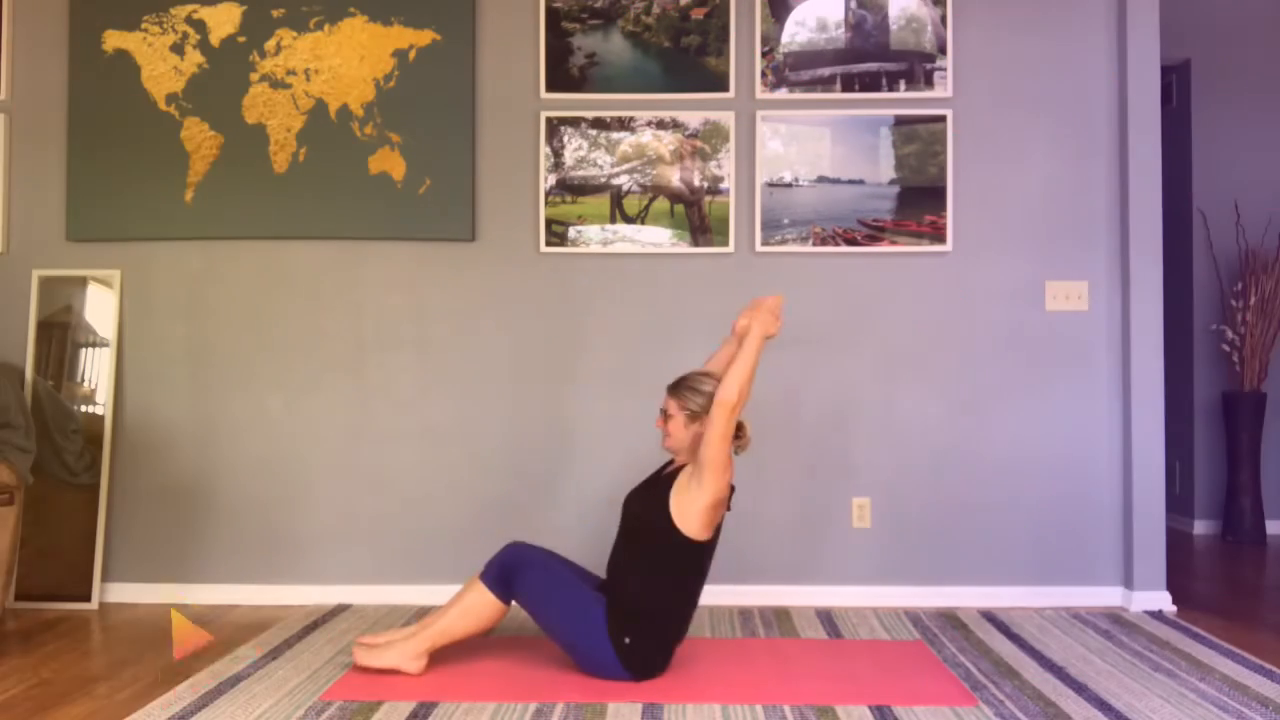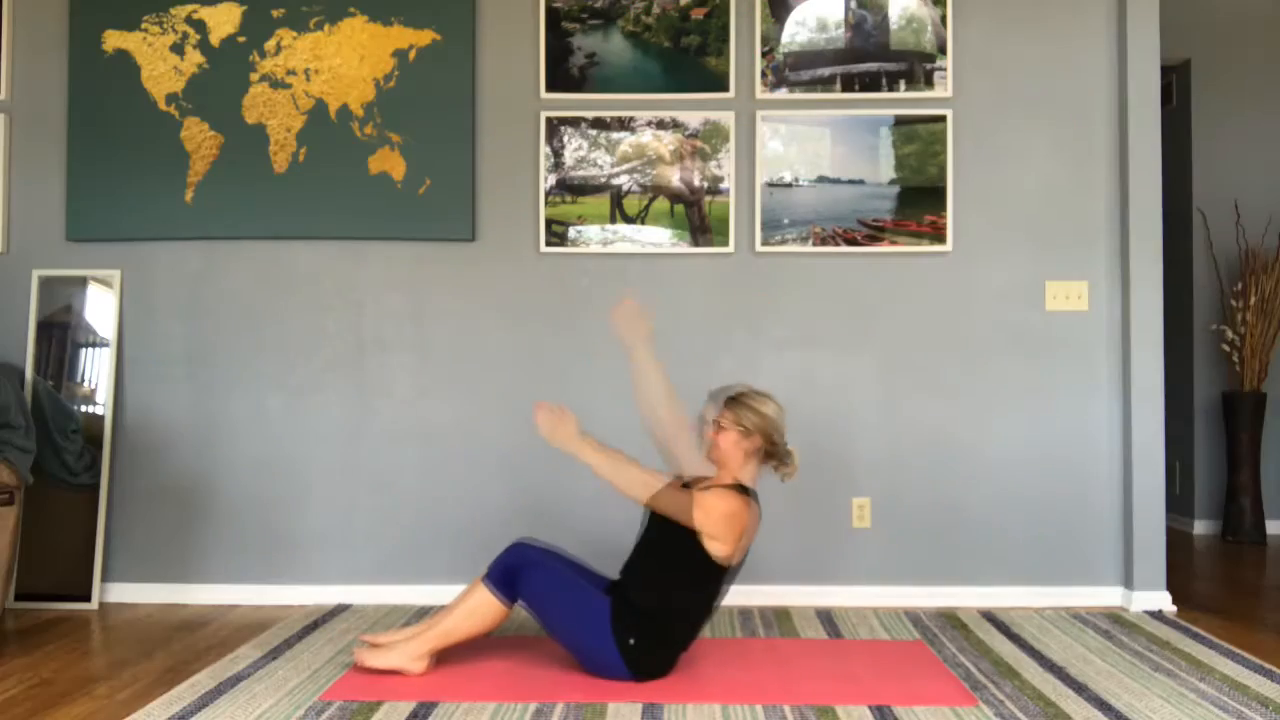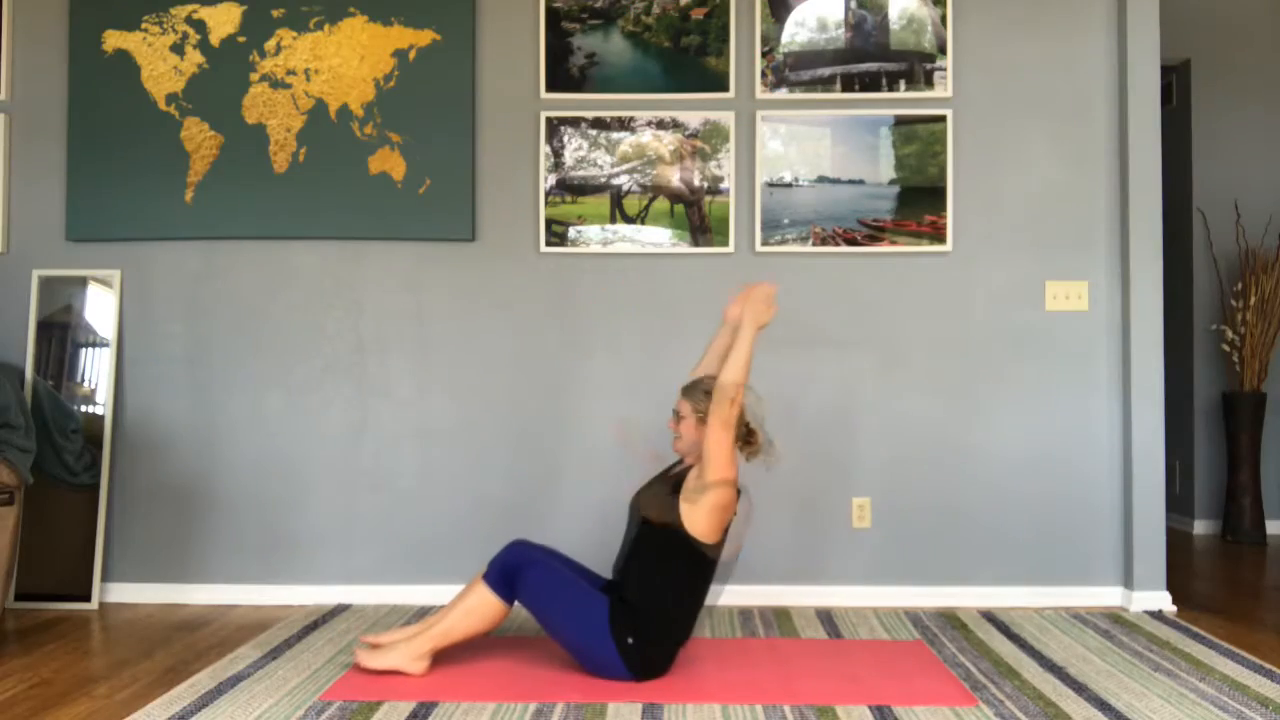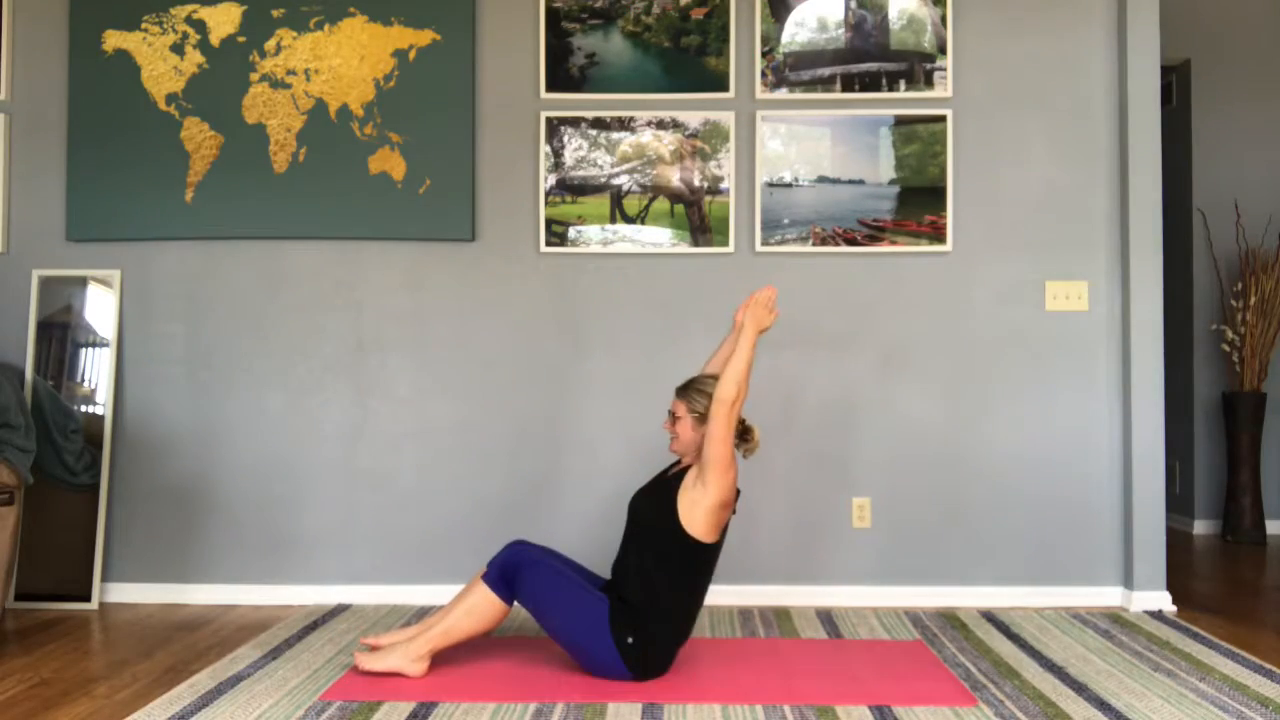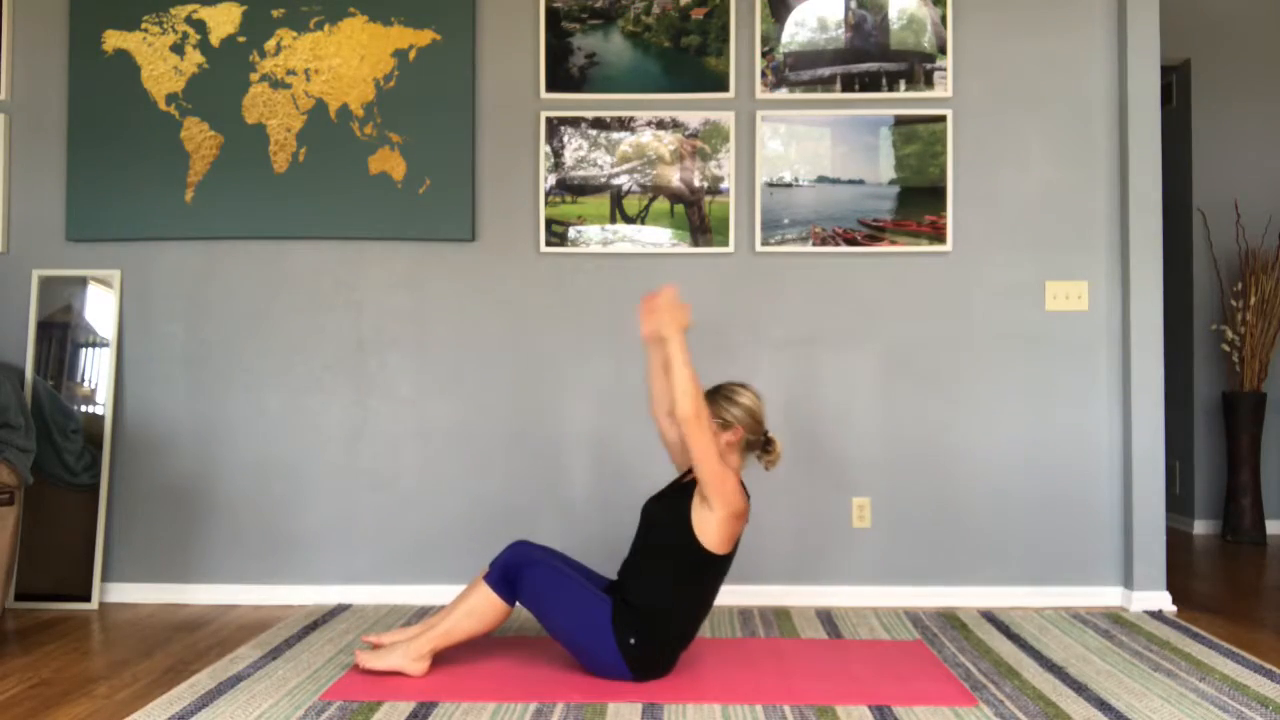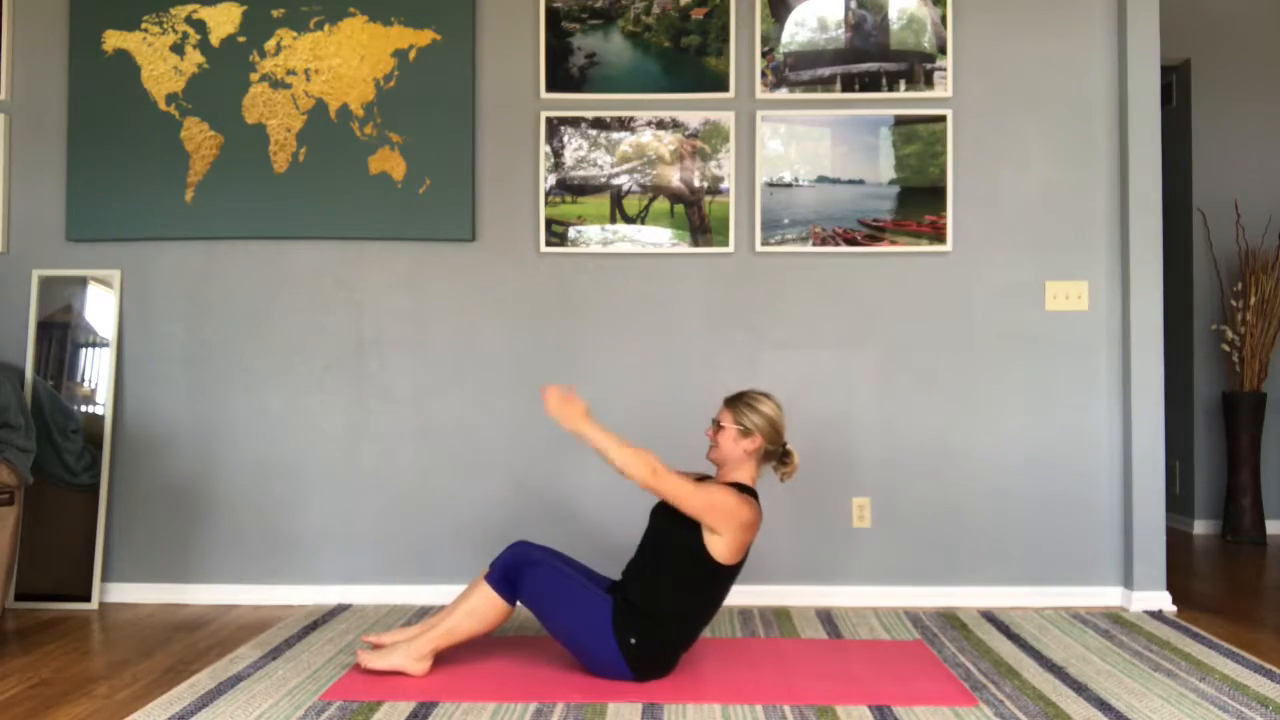
dt=0.4s
person 1, frame 1
left shoulder: (704, 487)
right shoulder: (685, 468)
left elbow: (725, 407)
right elbow: (701, 388)
left wrist: (756, 339)
right wrist: (737, 337)
left hip: (633, 647)
right hip: (625, 616)
left knee: (514, 565)
right knee: (519, 559)
left ankle: (411, 651)
right ankle: (416, 636)
person 1, frame 2
left shoulder: (732, 508)
right shoulder: (713, 482)
left elbow: (644, 490)
right elbow: (665, 422)
left wrist: (573, 442)
right wrist: (635, 344)
left hip: (637, 649)
right hip: (630, 615)
left knee: (522, 565)
right knee: (524, 555)
left ankle: (418, 650)
right ankle: (420, 638)
person 1, frame 3
left shoulder: (715, 491)
right shoulder: (692, 472)
left elbow: (725, 405)
right elbow: (704, 392)
left wrist: (748, 329)
right wrist: (730, 326)
left hip: (636, 647)
right hip: (627, 615)
left knee: (518, 566)
right knee: (521, 555)
left ankle: (416, 650)
right ankle: (419, 636)
person 1, frame 4
left shoulder: (712, 489)
right shoulder: (687, 471)
left elbow: (725, 401)
right elbow: (707, 389)
left wrist: (751, 331)
right wrist: (737, 330)
left hip: (634, 646)
right hip: (624, 614)
left knee: (518, 565)
right knee: (519, 555)
left ankle: (417, 652)
right ankle: (419, 637)
person 1, frame 5
left shoulder: (726, 500)
right shoulder: (699, 478)
left elbow: (694, 422)
right elbow: (667, 414)
left wrist: (674, 337)
right wrist: (655, 343)
left hip: (636, 647)
right hip: (629, 614)
left knee: (520, 566)
right knee: (523, 554)
left ankle: (417, 651)
right ankle: (420, 635)
person 1, frame 6
left shoulder: (736, 510)
right shoulder: (712, 492)
left elbow: (653, 475)
right elbow: (643, 471)
left wrist: (582, 425)
right wrist: (584, 424)
left hip: (638, 646)
right hip: (632, 615)
left knee: (521, 565)
right knee: (524, 554)
left ankle: (420, 650)
right ankle: (419, 635)
